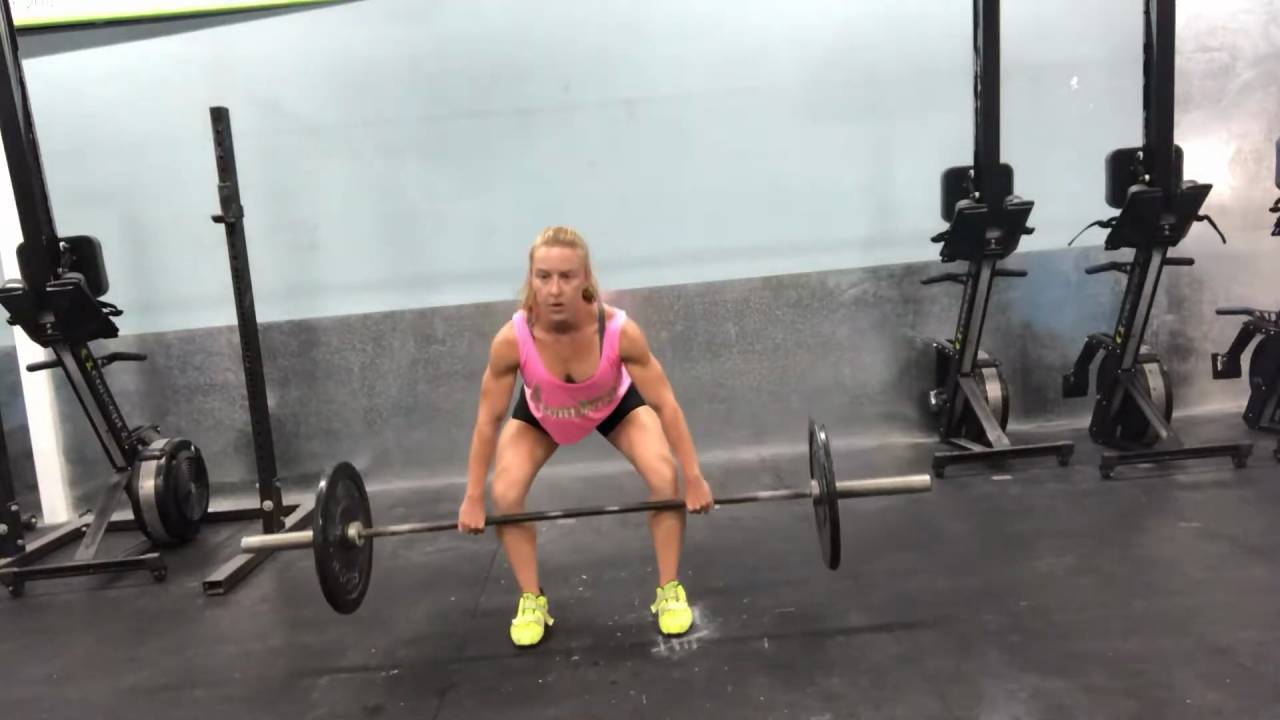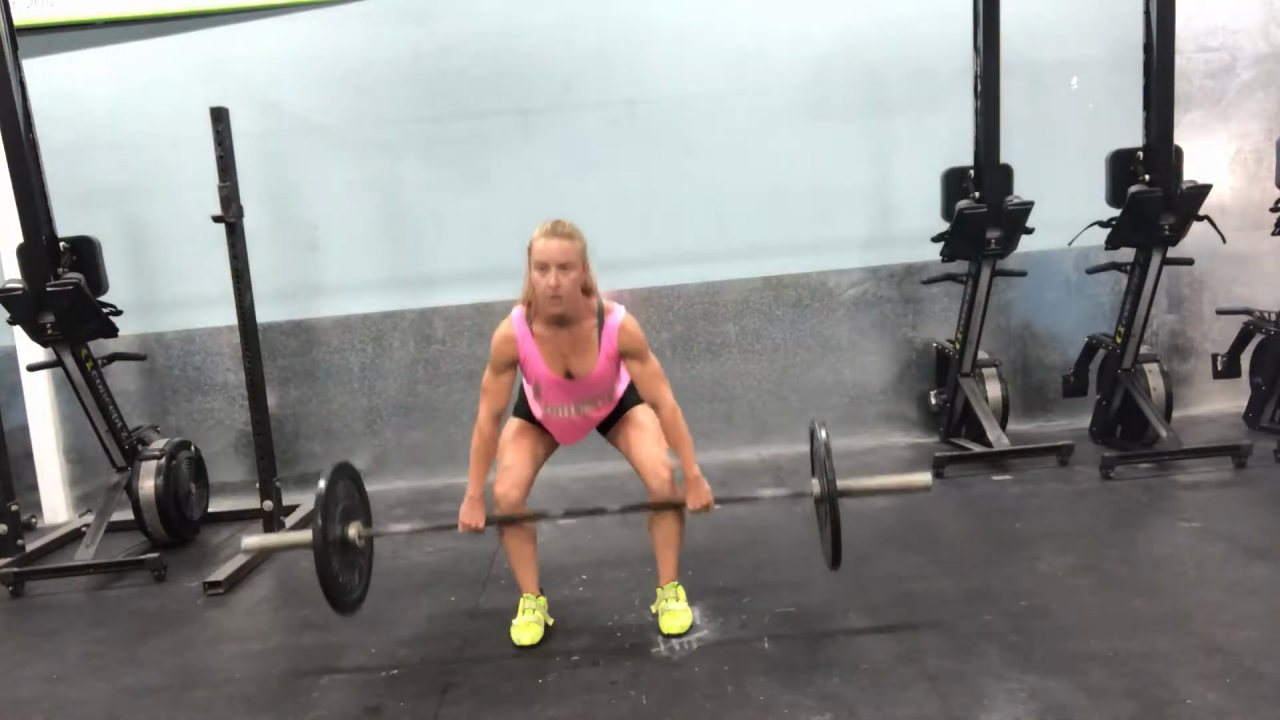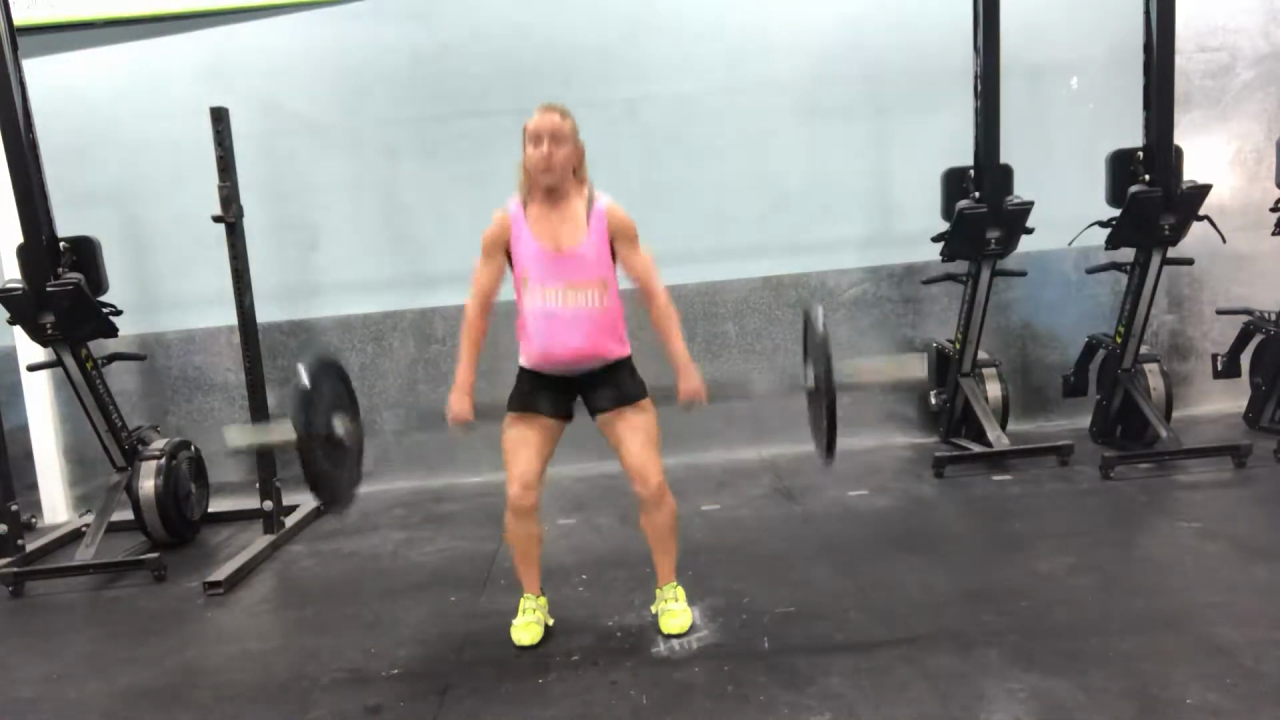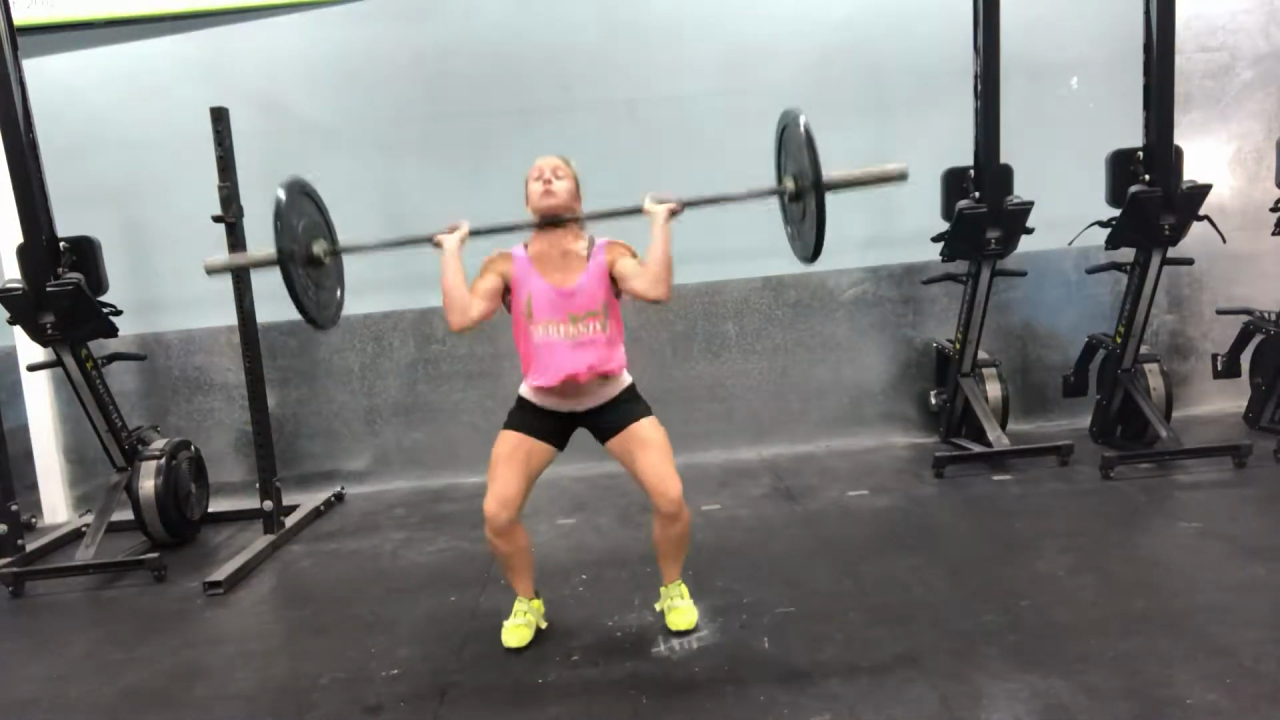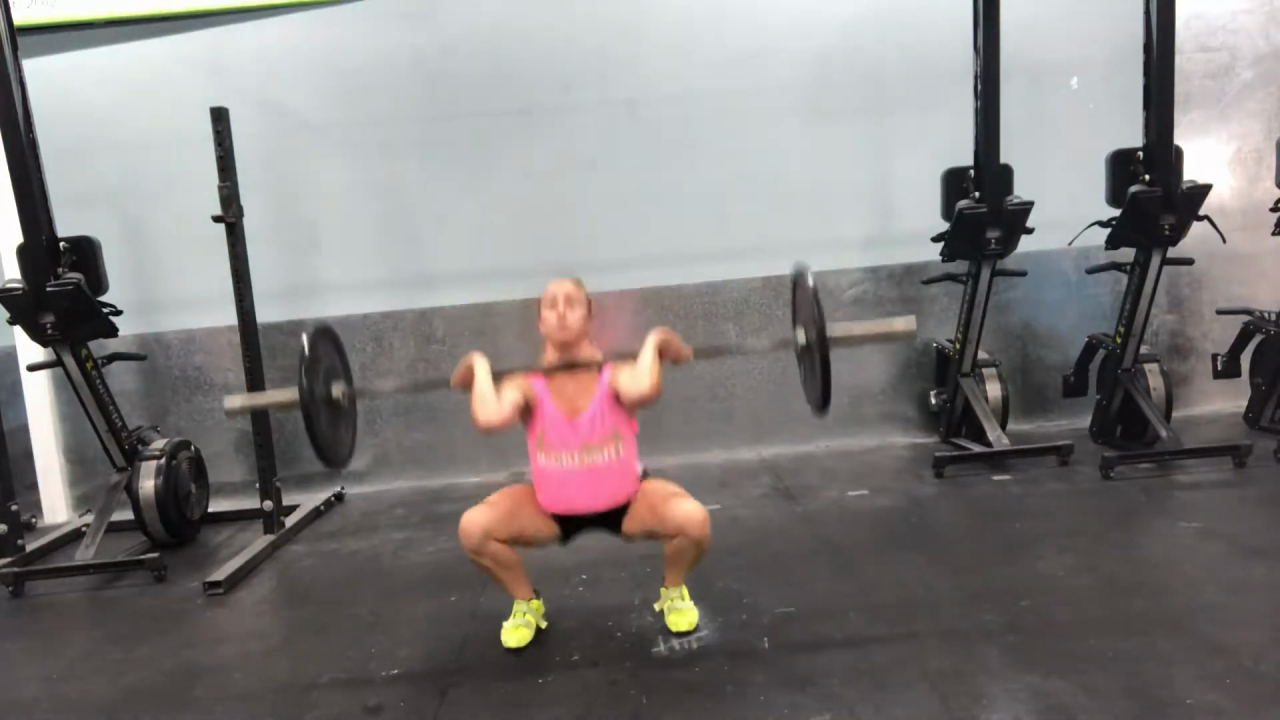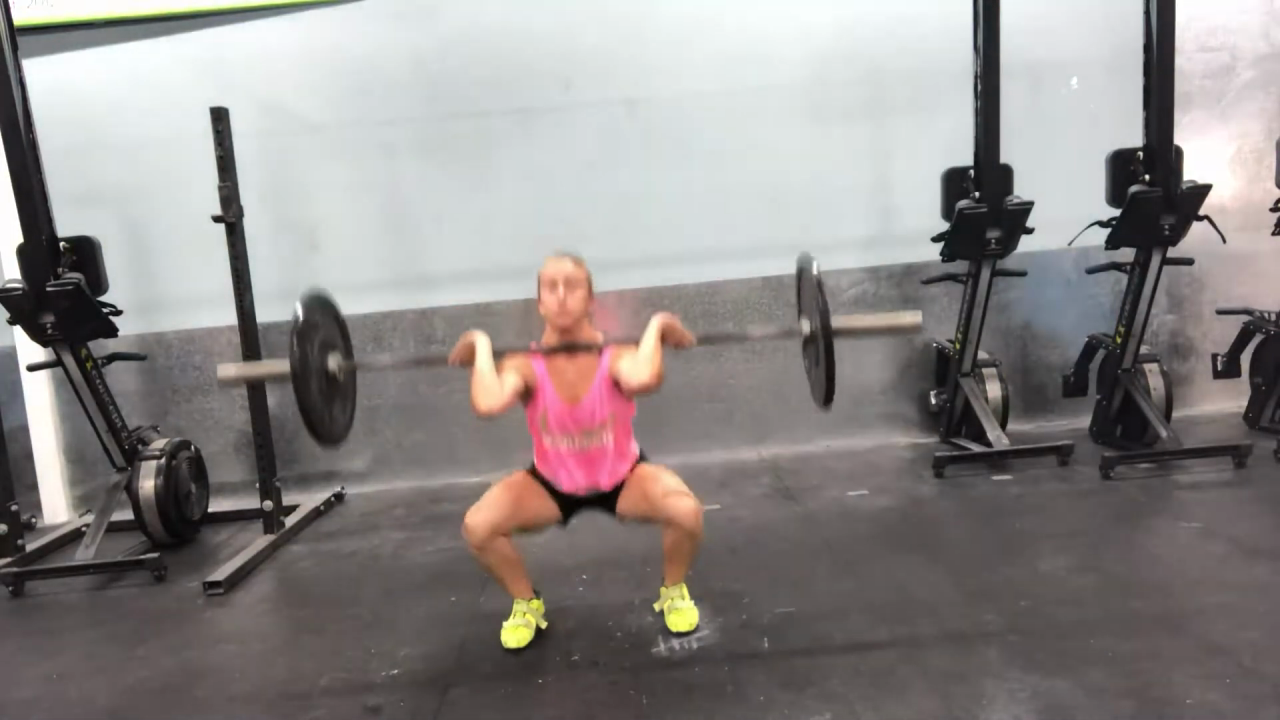
dt=0.4s
person 1, frame 1
left shoulder: (621, 331)
right shoulder: (511, 340)
left elbow: (665, 405)
right elbow: (488, 419)
left wrist: (693, 477)
right wrist: (473, 495)
left hip: (616, 405)
right hip: (540, 415)
left knee: (665, 479)
right knee: (505, 494)
left ankle: (669, 591)
right ankle: (532, 601)
person 1, frame 2
left shoulder: (619, 326)
right shoulder: (511, 335)
left elbow: (662, 402)
right elbow: (489, 417)
left wrist: (694, 478)
right wrist: (474, 497)
left hip: (613, 402)
right hip: (542, 410)
left knee: (662, 479)
right knee: (507, 495)
left ankle: (669, 592)
right ankle: (531, 602)
person 1, frame 3
left shoulder: (606, 216)
right shoulder: (505, 226)
left elbow: (652, 289)
right elbow: (478, 305)
left wrist: (684, 365)
right wrist: (463, 384)
left hip: (608, 366)
right hip: (540, 373)
left knee: (651, 487)
right knee: (520, 497)
left ankle: (669, 593)
right ankle: (532, 602)
person 1, frame 4
left shoulder: (606, 254)
right shoulder: (508, 264)
left elbow: (654, 290)
right elbow: (461, 318)
left wrist: (659, 223)
right wrist: (451, 250)
left hip: (611, 397)
right hip: (539, 405)
left knee: (670, 499)
right knee: (498, 514)
left ankle: (674, 590)
right ankle: (527, 602)
person 1, frame 5
left shoulder: (615, 377)
right shoulder: (526, 386)
left elbow: (643, 390)
right elbow: (488, 418)
left wrist: (652, 343)
right wrist: (481, 369)
left hip: (624, 500)
right hip: (554, 509)
left knee: (694, 523)
right knee: (473, 530)
left ankle: (674, 592)
right ankle: (526, 604)
person 1, frame 6
left shoulder: (614, 357)
right shoulder: (527, 365)
left elbow: (644, 380)
right elbow: (487, 404)
left wrist: (655, 330)
right wrist: (483, 348)
left hip: (620, 474)
right hip: (552, 479)
left knee: (687, 511)
right knee: (478, 527)
left ankle: (673, 592)
right ankle: (526, 603)
